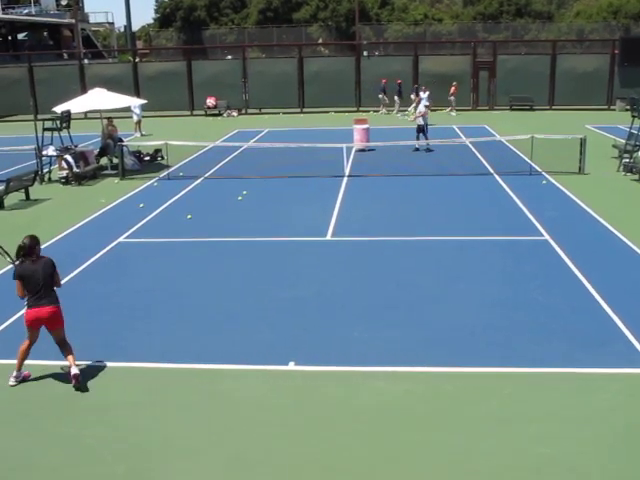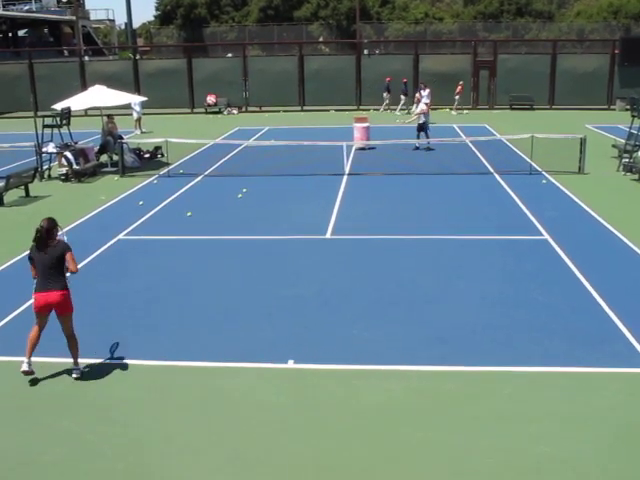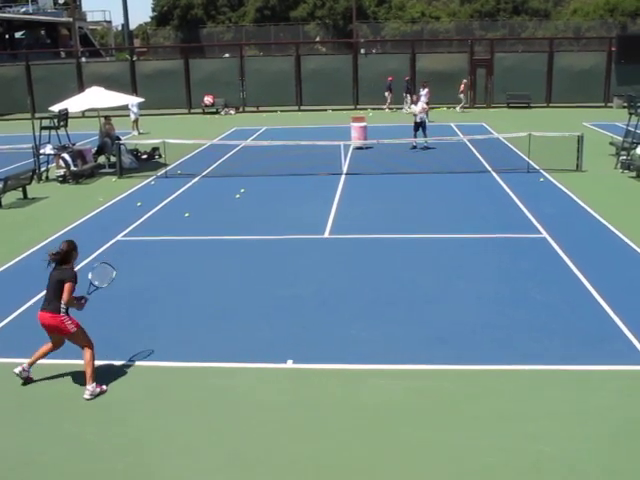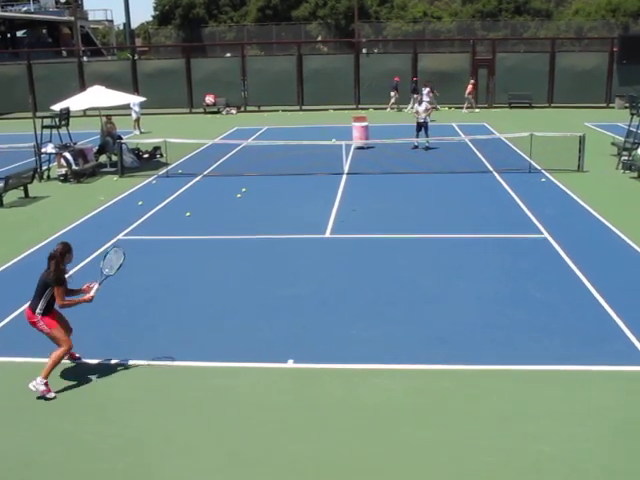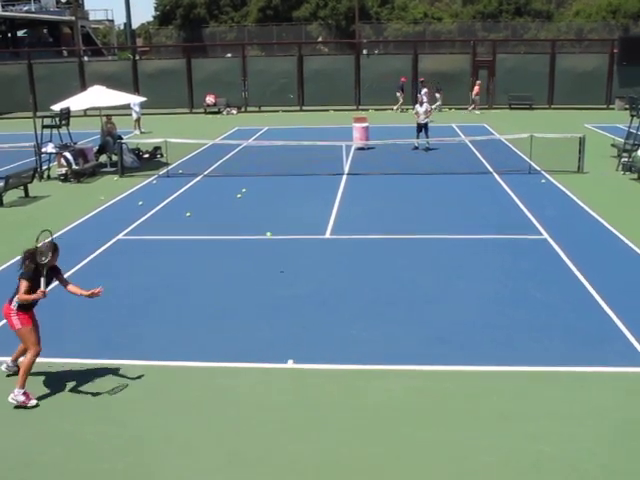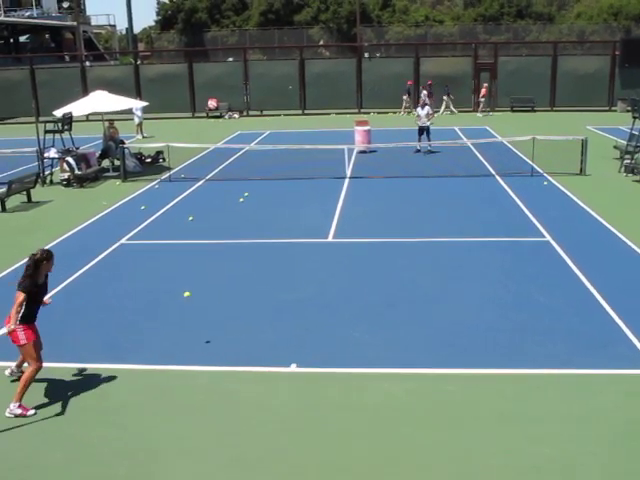
dt=0.3s
person 1, frame 1
left shoulder: (19, 269)
right shoulder: (48, 262)
left elbow: (21, 295)
right elbow: (57, 284)
left hip: (33, 312)
right hip: (52, 309)
left knee: (30, 341)
right knee: (61, 341)
left ankle: (16, 375)
right ankle: (73, 368)
person 1, frame 2
left shoulder: (33, 251)
right shoulder: (63, 246)
left elbow: (35, 275)
right elbow: (74, 269)
left hip: (40, 295)
right hip: (60, 294)
left knee: (38, 327)
right knee: (68, 331)
left ankle: (27, 362)
right ankle: (76, 367)
person 1, frame 3
left shoulder: (56, 269)
right shoulder: (71, 273)
right elbow: (66, 301)
left wrist: (76, 298)
right wrist: (78, 304)
left hip: (44, 315)
right hip: (57, 317)
left knee: (57, 343)
right knee: (88, 346)
left ankle: (24, 368)
right ankle: (91, 387)
person 1, frame 4
left shoulder: (55, 269)
right shoulder: (57, 276)
left elbow: (63, 292)
right elbow: (61, 302)
left wrist: (82, 290)
right wrist: (82, 300)
left hip: (45, 310)
right hip: (38, 315)
left knee: (67, 331)
right knee: (66, 345)
left ankle: (68, 355)
right ankle: (40, 382)
person 1, frame 5
left shoulder: (52, 269)
right shoulder: (30, 271)
left elbow: (68, 285)
right elbow: (21, 297)
left wrist: (87, 293)
right wrist: (36, 296)
left hip: (27, 311)
right hip: (15, 312)
left knee: (30, 344)
right knee: (34, 349)
right ankle: (19, 393)
person 1, frame 6
left shoulder: (43, 277)
right shoulder: (29, 282)
right elbow: (17, 306)
left wrist: (42, 302)
right wrist: (12, 325)
left hip: (29, 322)
right hip: (21, 325)
left knee: (37, 349)
right knee: (36, 364)
left ankle: (15, 370)
right ankle: (15, 406)
